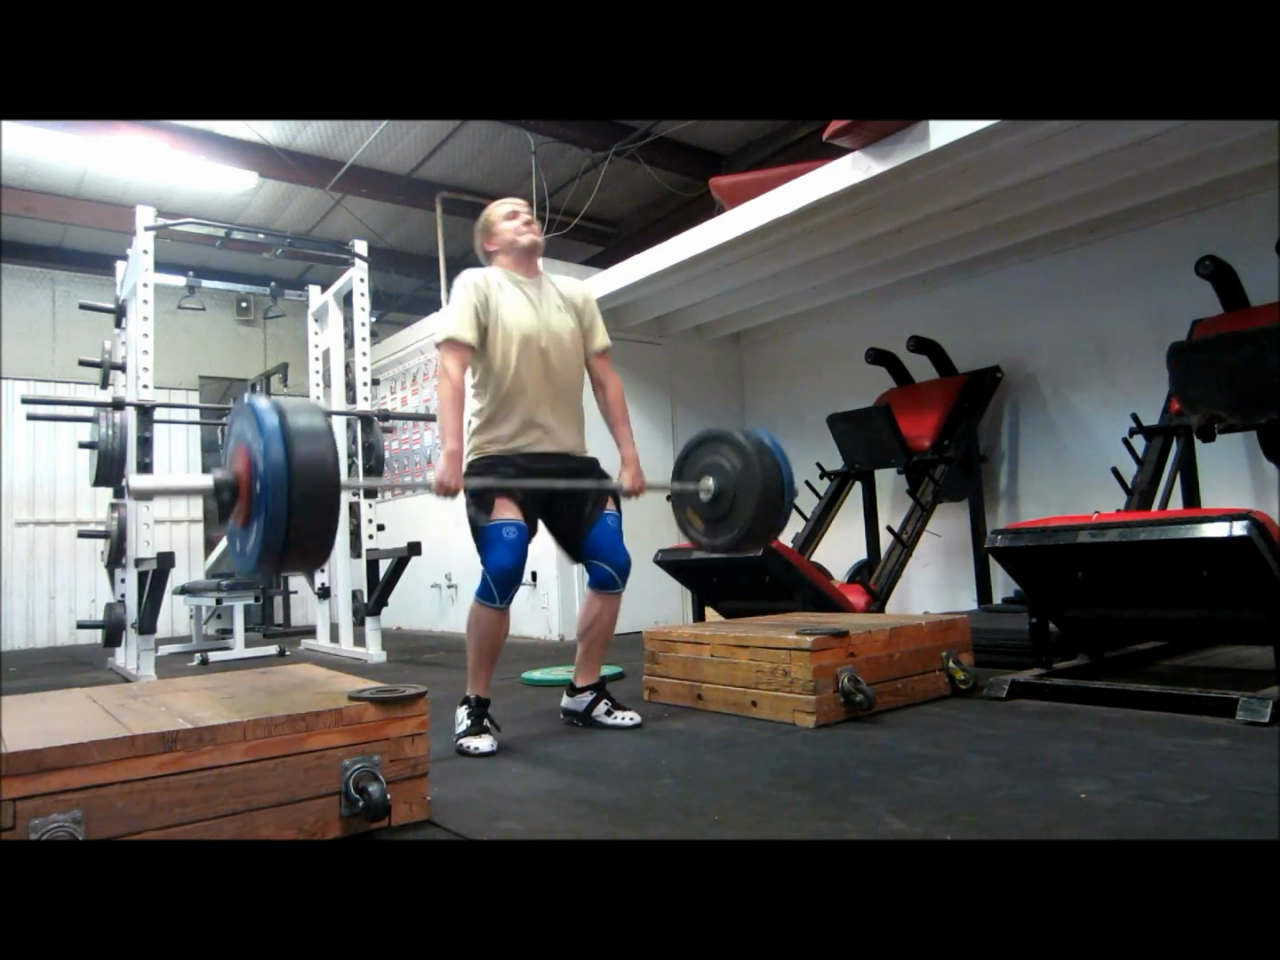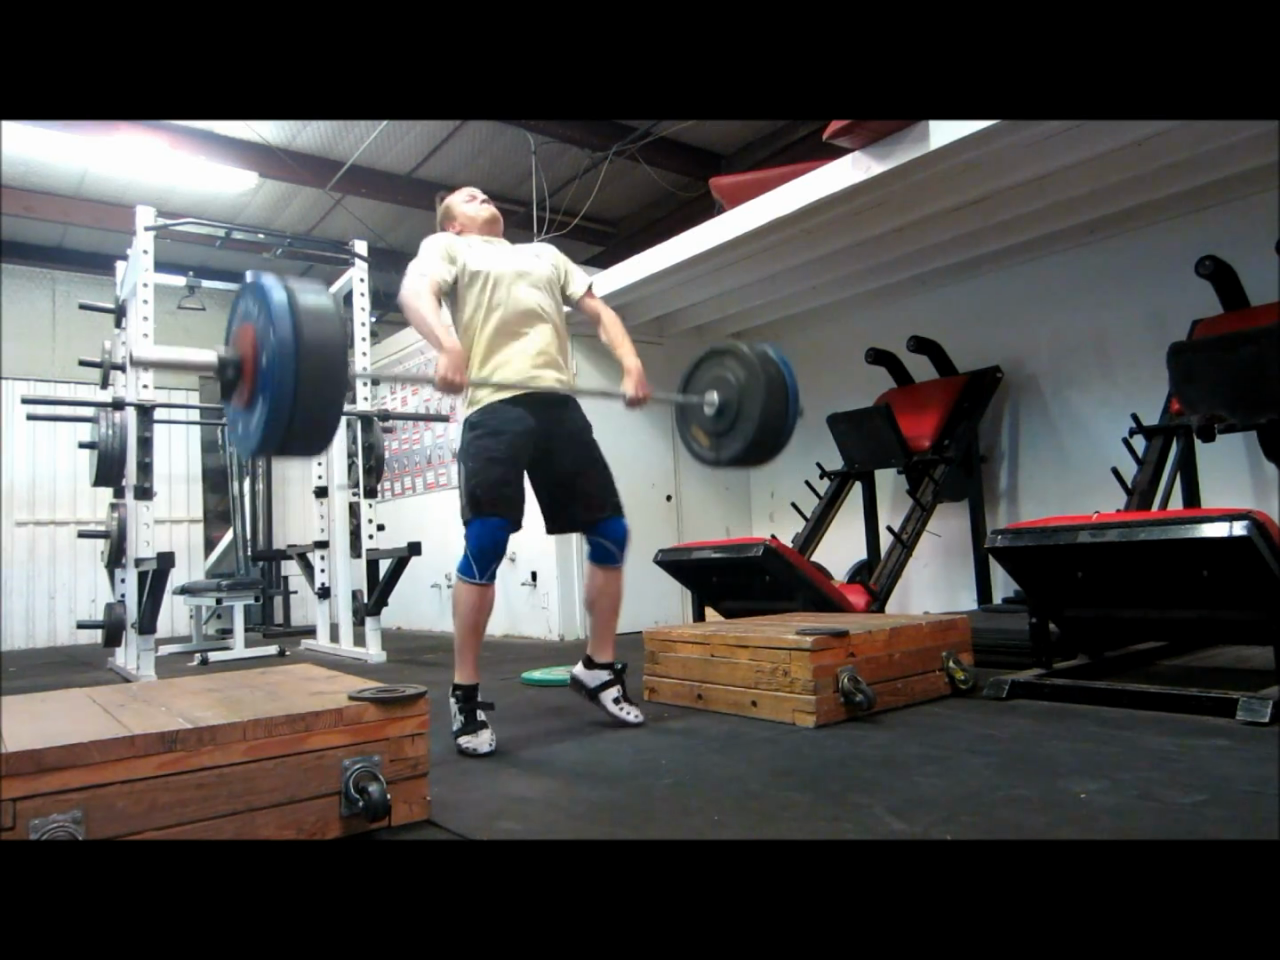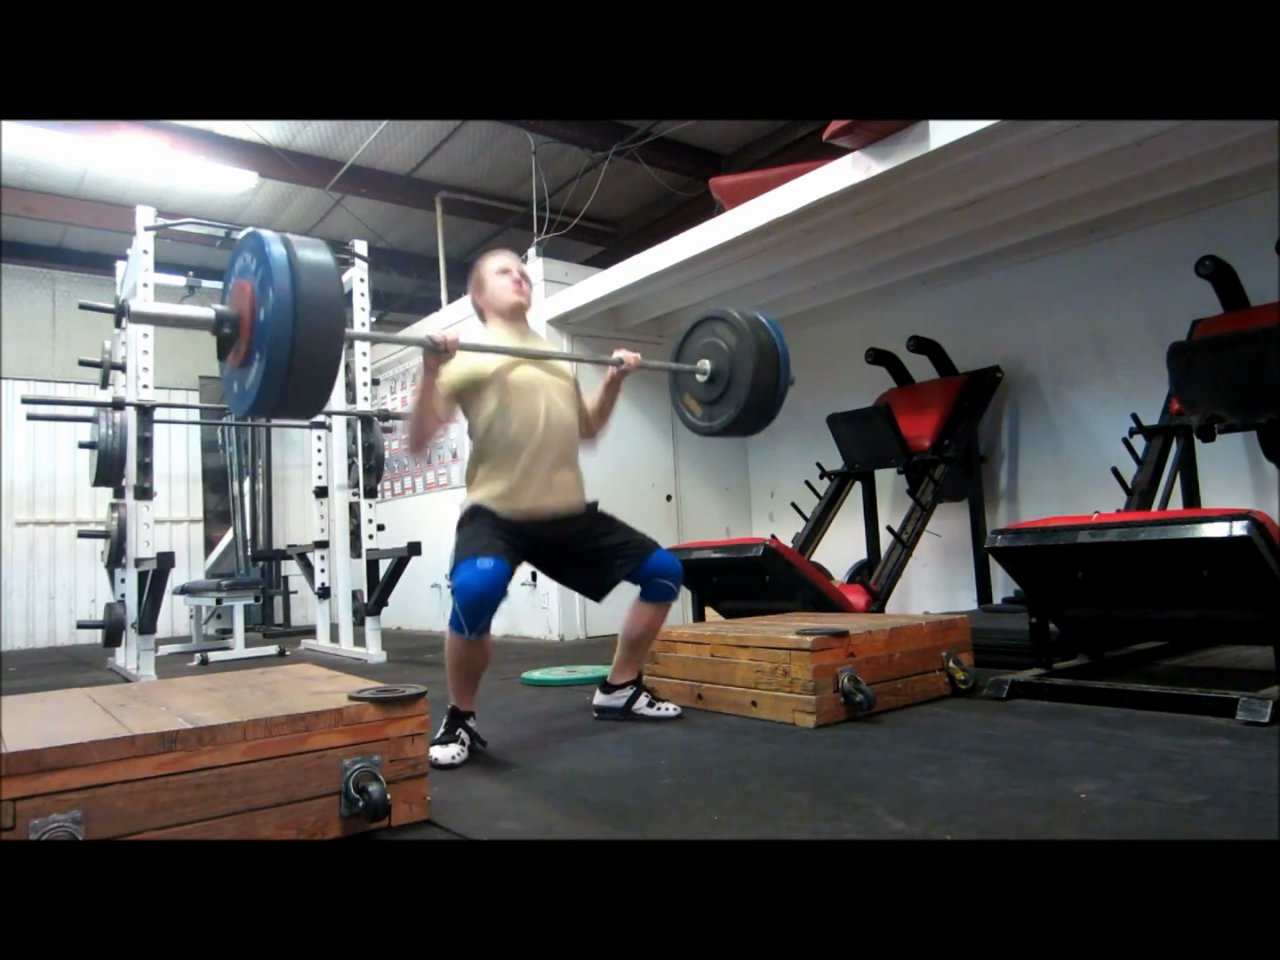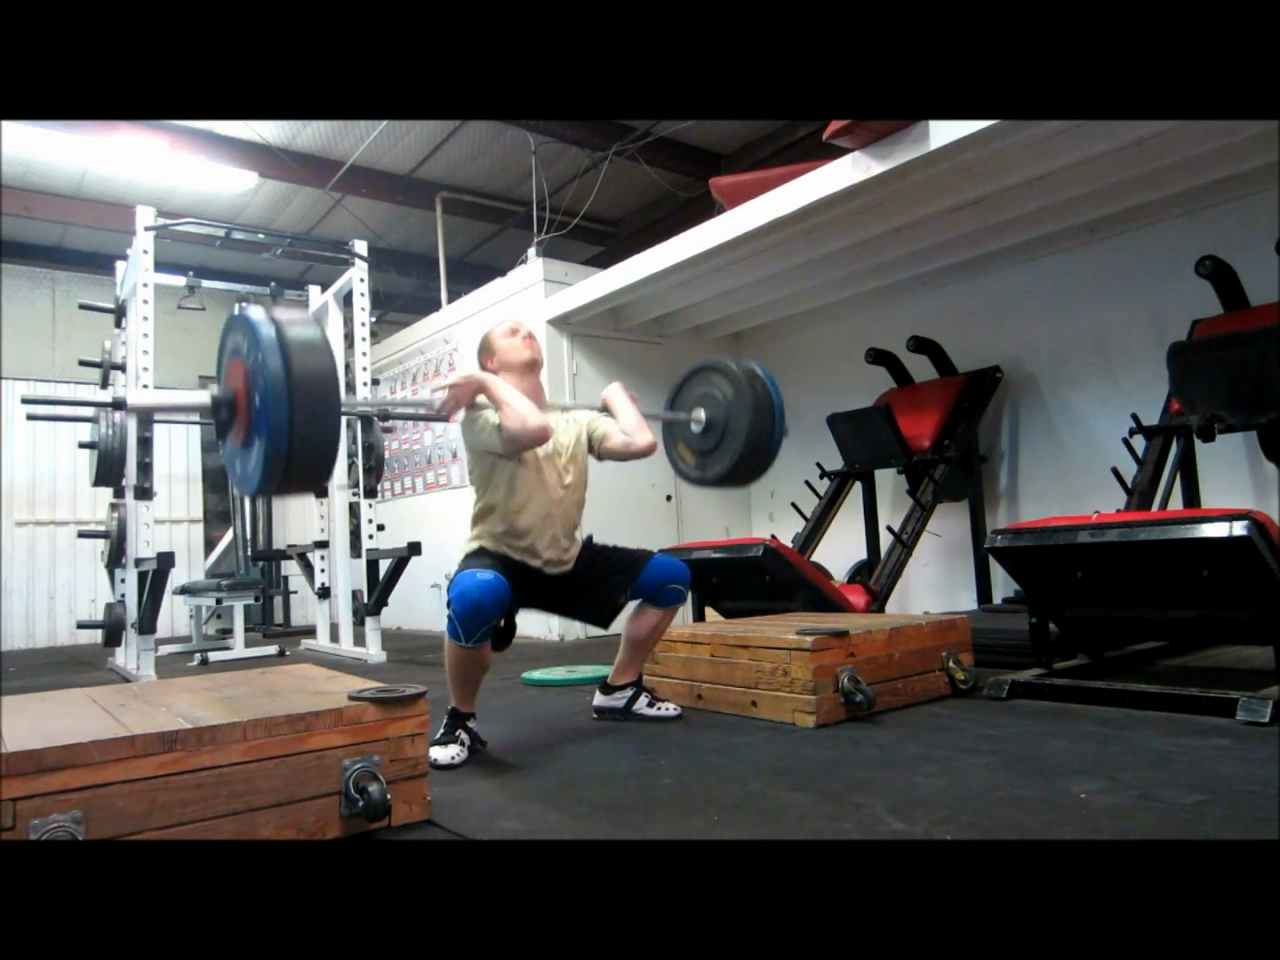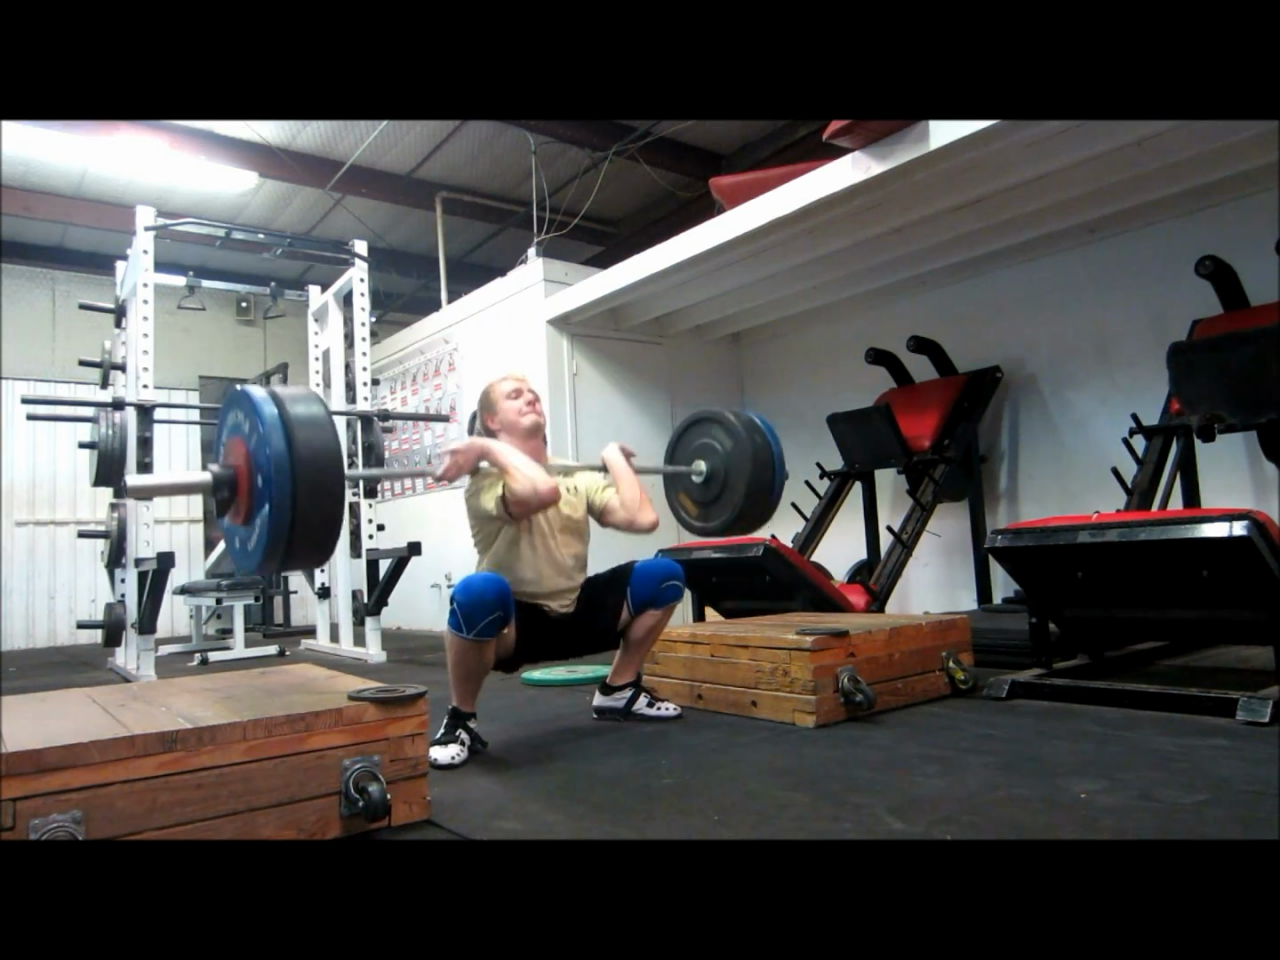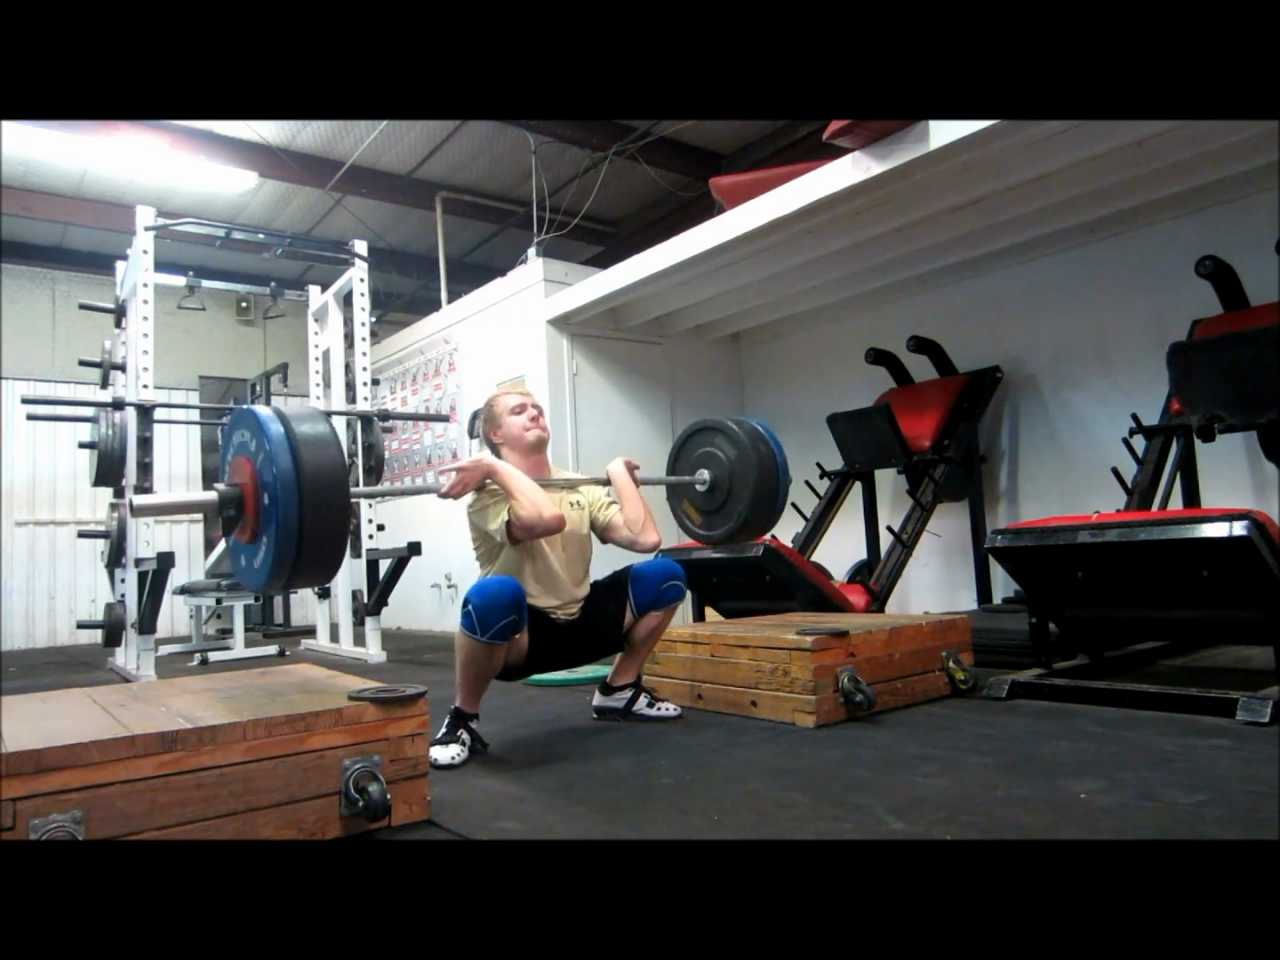
dt=0.2s
person 1, frame 1
left shoulder: (575, 294)
right shoulder: (476, 286)
left elbow: (604, 374)
right elbow: (453, 369)
left wrist: (629, 454)
right wrist: (451, 452)
left hip: (568, 453)
right hip: (502, 456)
left knee: (612, 563)
right knee: (504, 566)
left ankle: (584, 693)
right ankle: (474, 707)
person 1, frame 2
left shoulder: (544, 254)
right shoulder: (448, 247)
left elbow: (597, 308)
right elbow: (416, 294)
left wrist: (631, 363)
right wrist: (446, 346)
left hip: (558, 404)
right hip: (498, 407)
left knee: (610, 534)
right knee: (486, 543)
left ankle: (596, 668)
right ankle: (466, 698)
person 1, frame 3
left shoulder: (559, 355)
right shoulder: (470, 354)
left elbow: (587, 428)
right elbow: (418, 441)
left wrist: (616, 379)
right wrist: (434, 362)
left hip: (567, 514)
right hip: (496, 515)
left knee: (664, 570)
right knee: (475, 590)
left ankle: (620, 689)
right ankle: (460, 719)
person 1, frame 4
left shoulder: (578, 421)
right shoulder: (487, 416)
left elbow: (642, 444)
right elbow: (534, 430)
left wrist: (616, 400)
right wrist: (486, 385)
left hip: (566, 563)
right hip: (502, 558)
left knee: (670, 577)
right knee: (475, 597)
left ankle: (619, 690)
right ankle: (460, 722)
person 1, frame 5
left shoulder: (580, 477)
right shoulder: (488, 479)
left elbow: (644, 520)
right elbow: (542, 491)
left wrist: (615, 461)
right wrist: (490, 448)
left hip: (573, 611)
right hip: (510, 619)
left knee: (666, 576)
right knee: (478, 591)
left ankle: (618, 689)
right ankle: (460, 721)
person 1, frame 6
left shoulder: (583, 489)
right shoulder: (491, 497)
left elbow: (646, 538)
right elbow: (548, 519)
left wrist: (619, 475)
right wrist: (495, 466)
left hip: (576, 621)
right hip: (516, 628)
left knee: (667, 575)
right knee: (494, 594)
left ankle: (619, 690)
right ankle: (462, 722)
